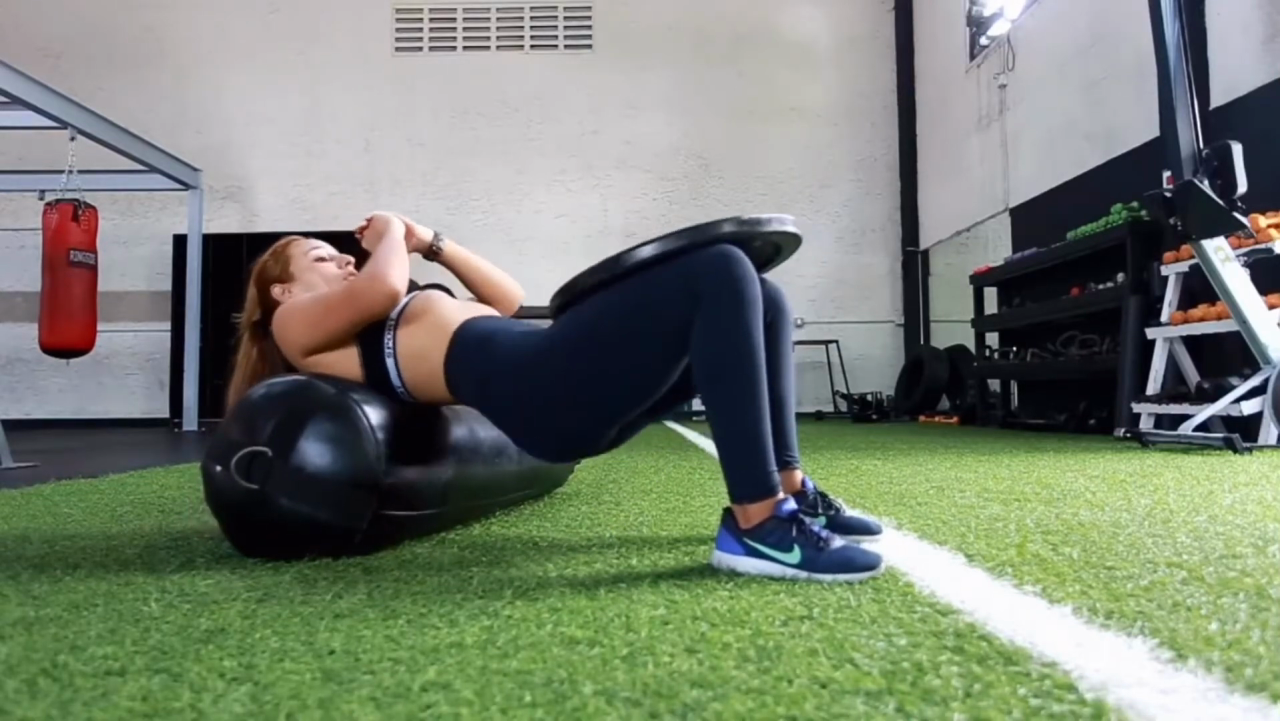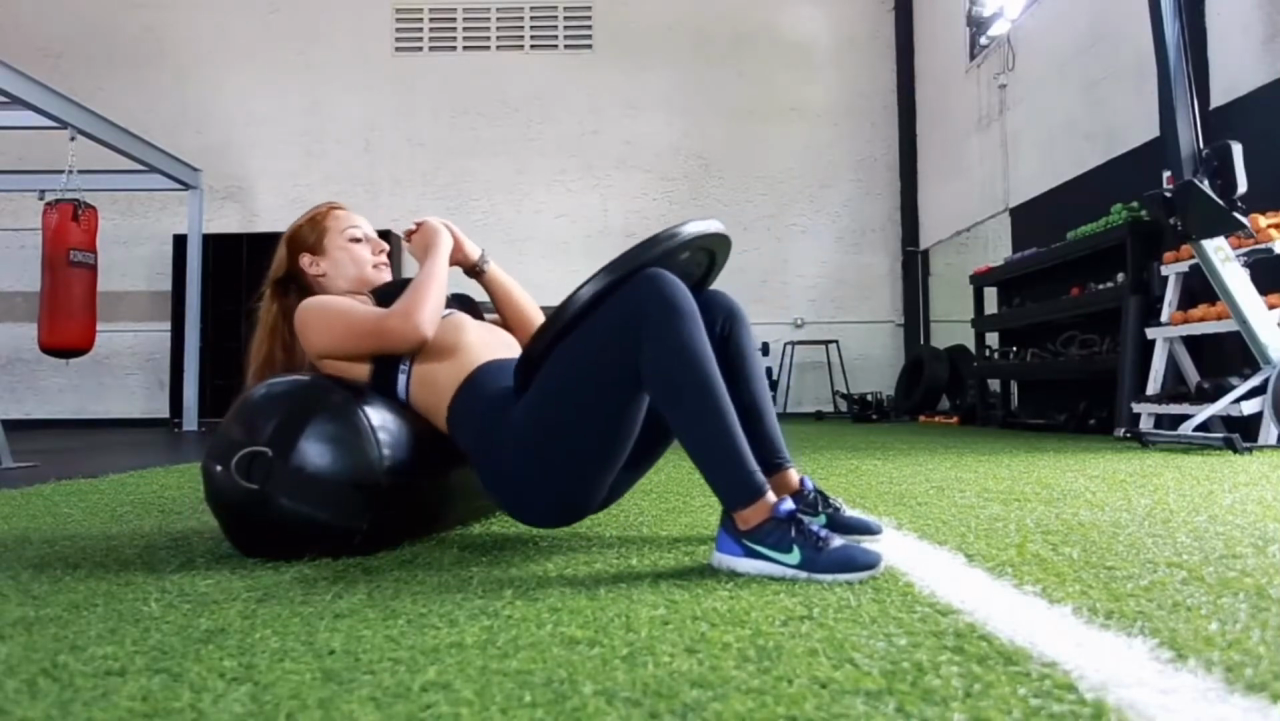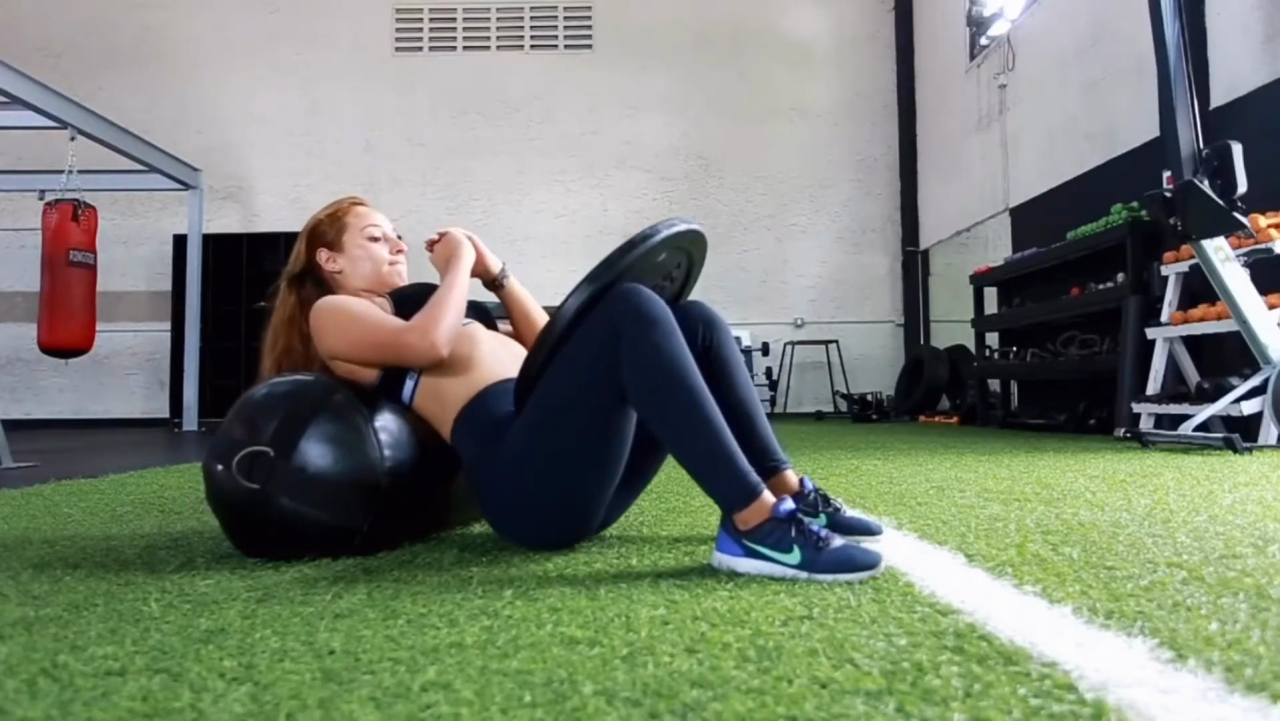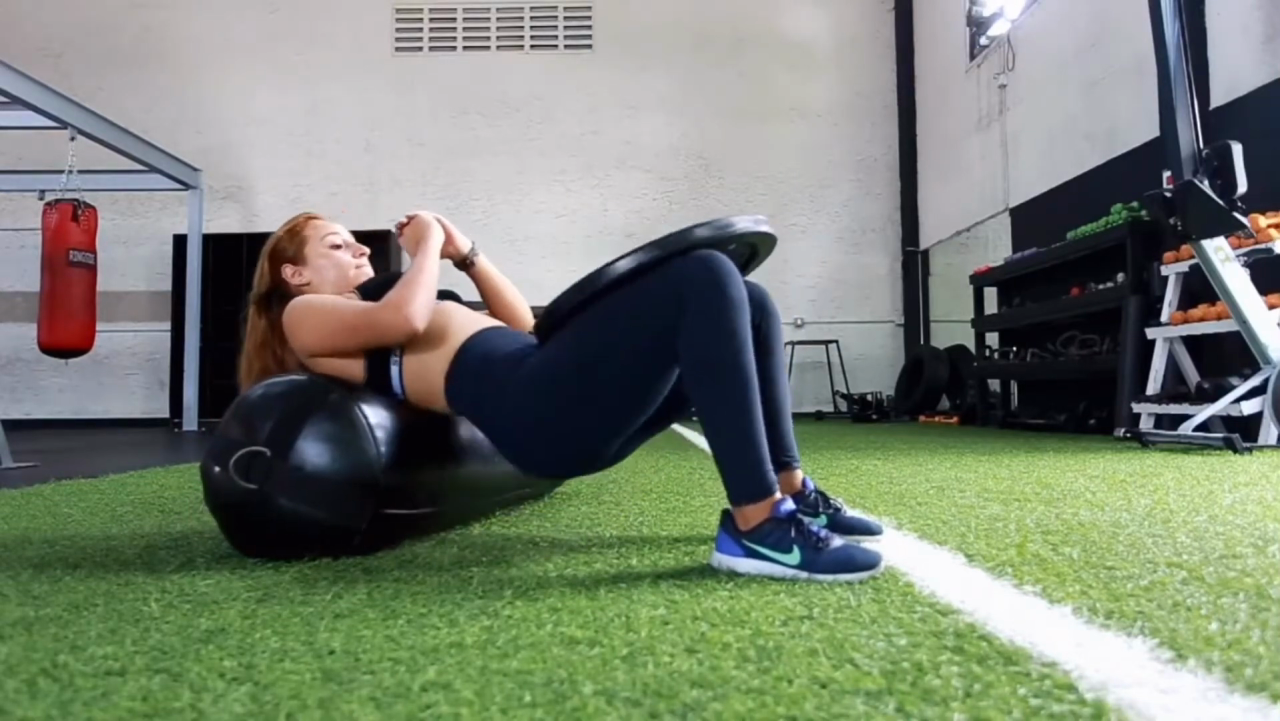
dt=0.4s
person 1, frame 1
left shoulder: (371, 326)
right shoulder: (296, 325)
left elbow: (509, 302)
right elbow: (382, 286)
left wrist: (429, 243)
right wrist: (389, 239)
left hip: (559, 367)
right hip: (539, 384)
left knee: (756, 299)
right knee: (720, 276)
left ankle: (789, 490)
right ankle: (759, 525)
person 1, frame 2
left shoulder: (390, 319)
right shoulder: (316, 316)
left elbow: (531, 333)
right elbow: (412, 328)
left wrist: (473, 259)
right wrist: (436, 252)
left hip: (578, 444)
right hip: (532, 450)
left knee: (715, 312)
right knee: (655, 296)
left ankle: (787, 492)
right ankle: (756, 528)
person 1, frame 3
left shoulder: (405, 317)
right shoulder: (335, 315)
right elbow: (430, 345)
left wrist: (493, 272)
right wrist: (457, 267)
left hip: (585, 461)
right hip: (530, 477)
left knee: (694, 323)
right knee: (631, 310)
left ankle: (789, 495)
right ankle: (756, 527)
person 1, frame 4
left shoulder: (375, 312)
right shoulder: (305, 316)
left elbow: (519, 323)
right elbow: (404, 320)
left wrist: (462, 252)
right wrist: (425, 246)
left hip: (563, 389)
right hip: (536, 405)
left knee: (743, 302)
right knee: (705, 277)
left ankle: (791, 492)
right ankle: (759, 526)
